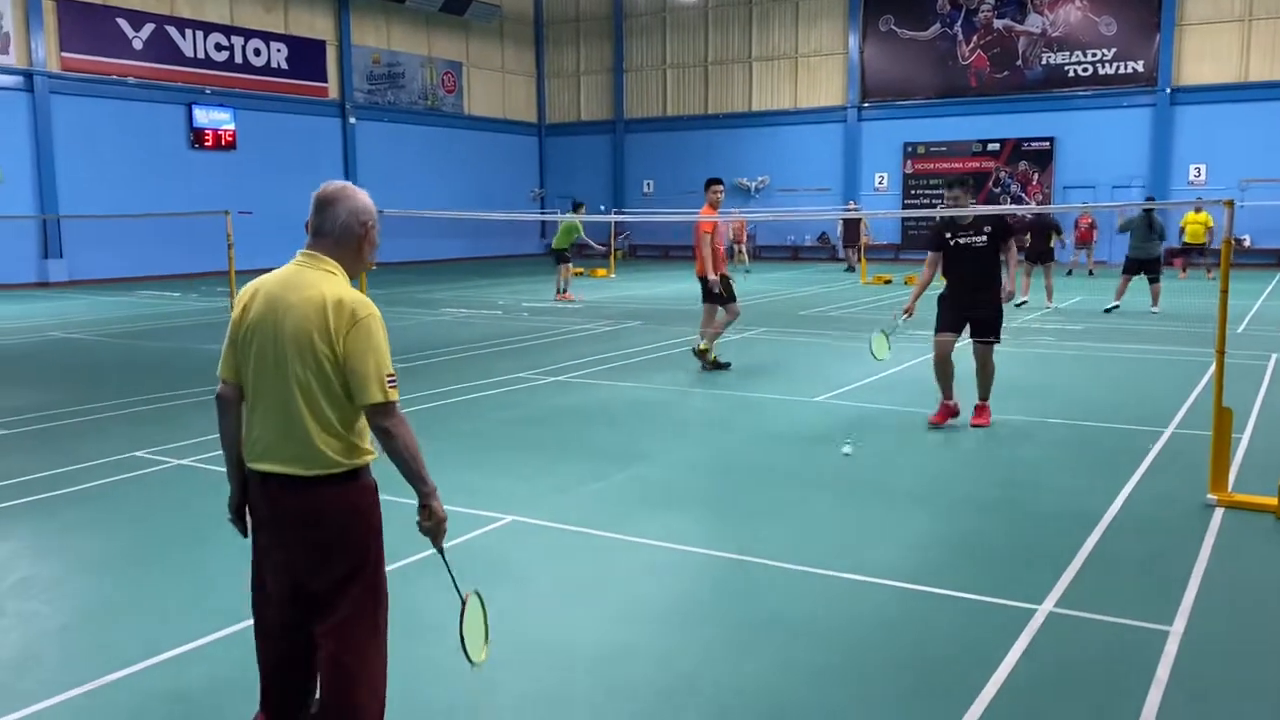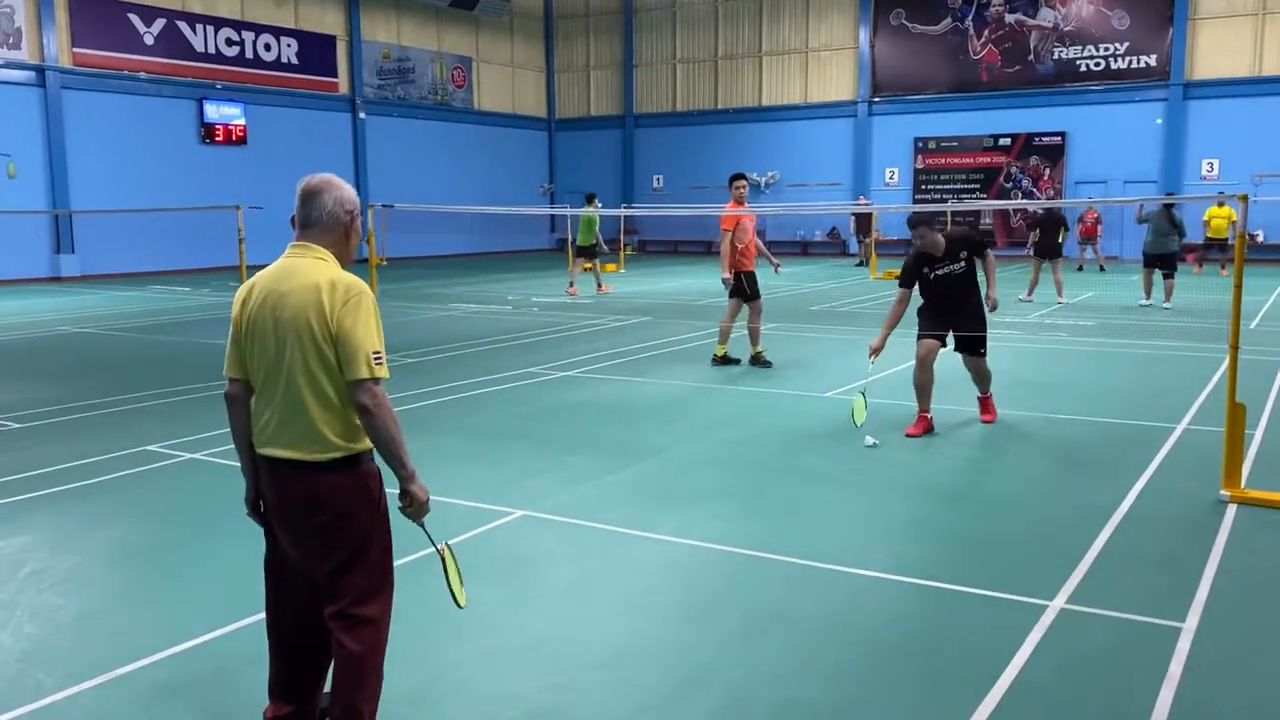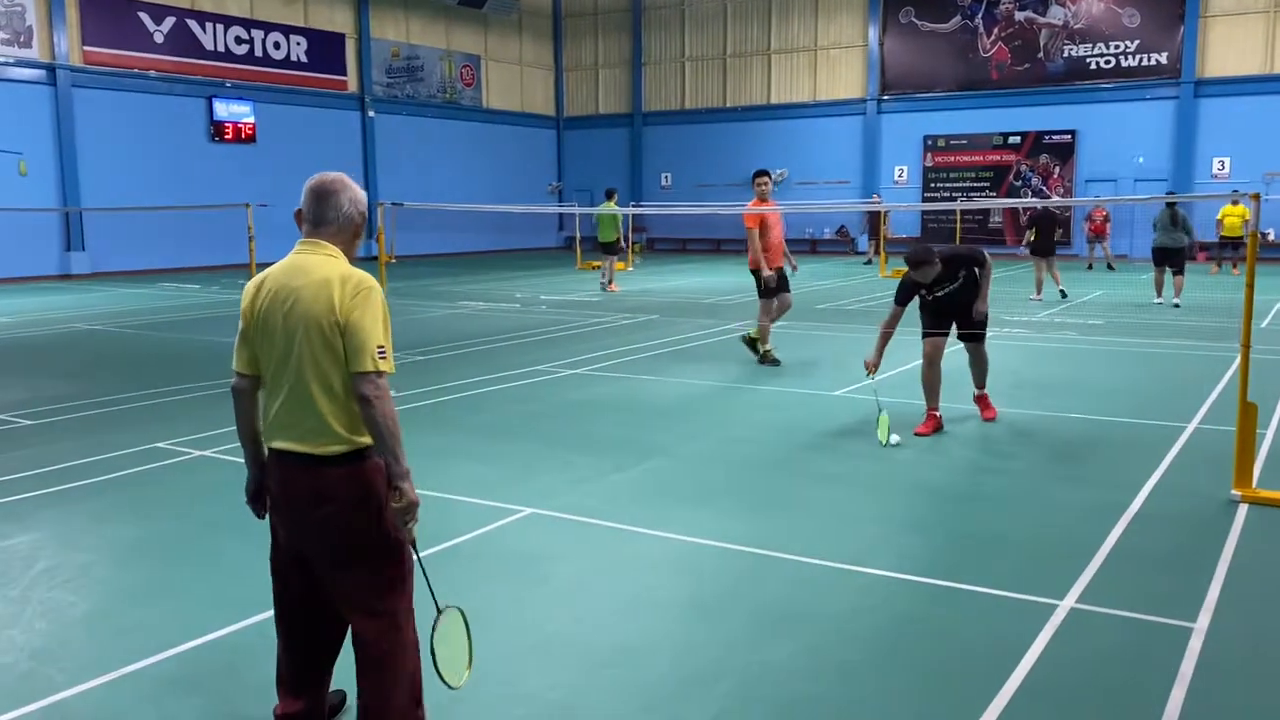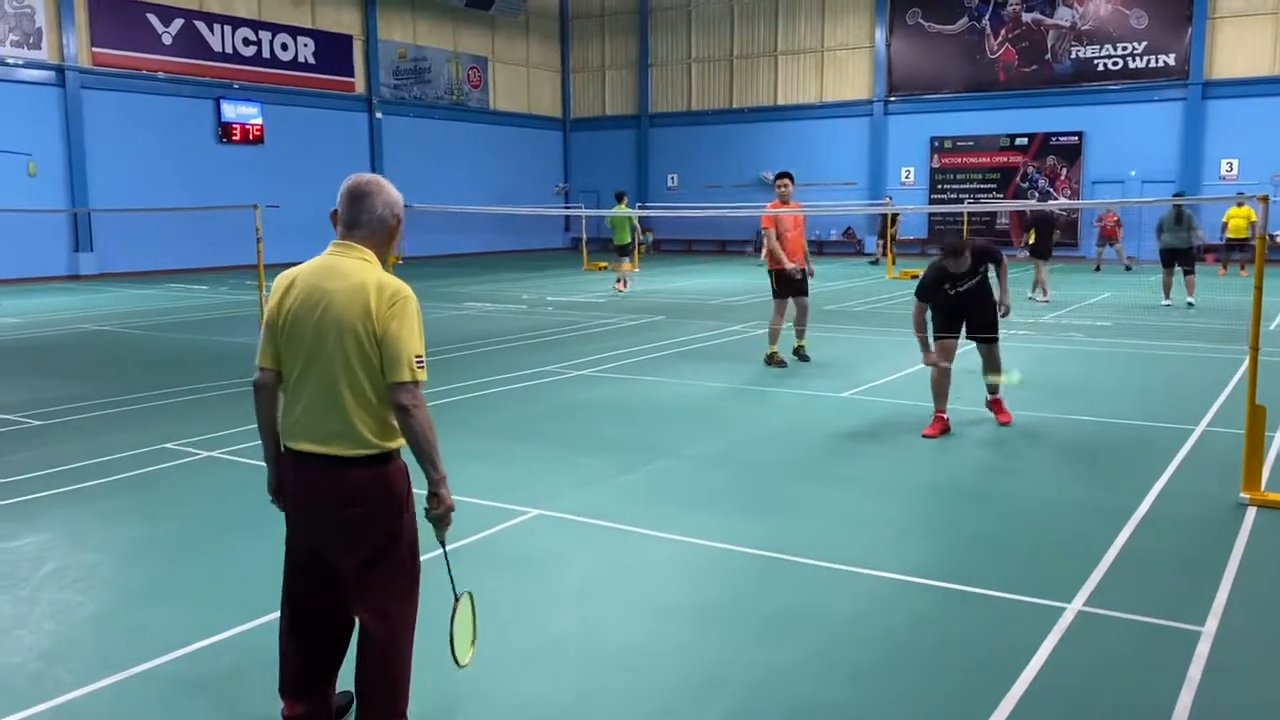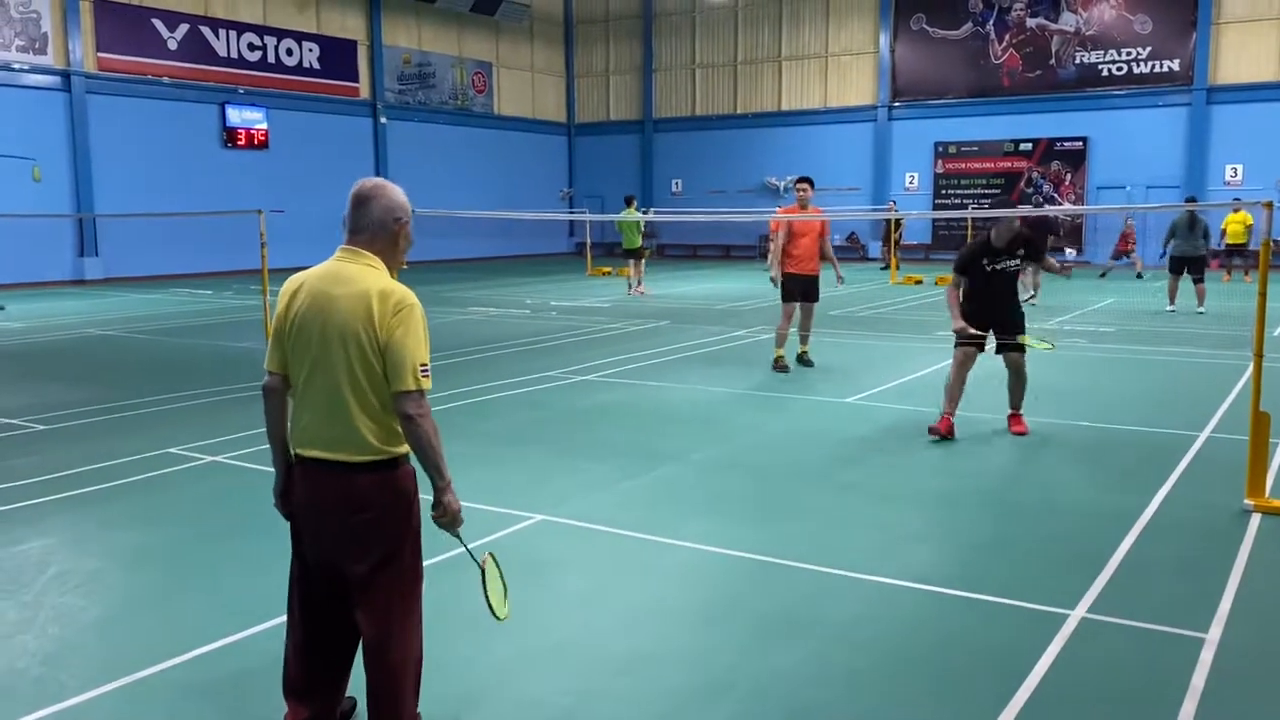
dt=0.3s
person 1, frame 1
left shoulder: (254, 293)
right shoulder: (350, 307)
left elbow: (228, 399)
right elbow: (384, 419)
left wrist: (237, 482)
right wrist: (428, 495)
left hip: (267, 488)
right hip: (334, 493)
left knee: (279, 615)
right knee: (350, 627)
person 1, frame 2
left shoulder: (253, 289)
right shoulder: (345, 290)
left elbow: (236, 394)
right elbow: (367, 398)
left wrist: (252, 475)
right wrist: (408, 477)
left hip: (277, 475)
right hip: (339, 476)
left knee: (293, 604)
right knee: (358, 612)
person 1, frame 3
left shoulder: (261, 285)
right shoulder: (356, 286)
left elbow: (243, 388)
right elbow: (370, 391)
left wrist: (255, 467)
right wrist: (401, 477)
left hip: (284, 469)
right hip: (347, 471)
left knee: (301, 600)
right knee: (380, 603)
person 1, frame 4
left shoulder: (288, 283)
right shoulder: (390, 293)
left elbow: (265, 384)
right elbow: (406, 401)
left wrist: (275, 463)
right wrist: (438, 482)
left hip: (301, 471)
right hip: (368, 475)
left knee: (309, 601)
right knee: (386, 610)
person 1, frame 5
left shoulder: (296, 287)
right shoulder: (394, 299)
left elbow: (274, 388)
right elbow: (411, 409)
left wrist: (283, 469)
right wrist: (444, 488)
left hip: (310, 477)
right hip: (375, 482)
left knee: (315, 605)
right knee: (389, 615)
person 2, frame 1
left shoulder: (994, 221)
right shoulder: (942, 228)
left elbow: (1010, 249)
right elbow: (930, 267)
left wrist: (1011, 278)
right wrist: (913, 300)
left hip: (987, 299)
right hip: (953, 297)
left knee: (983, 355)
right knee: (941, 350)
left ankle: (982, 406)
right ankle: (948, 404)
person 2, frame 2
left shoulder: (965, 240)
right shoulder: (915, 261)
left elbow: (987, 256)
right elbow: (902, 301)
left wrist: (992, 289)
right wrist: (883, 337)
left hip: (970, 308)
right hip: (934, 310)
left knee: (976, 365)
right knee: (923, 356)
left ankle: (985, 398)
right ankle: (924, 417)
person 2, frame 3
left shoulder: (960, 256)
right shoulder: (909, 282)
left elbow: (986, 262)
right elbow: (893, 318)
left wrist: (983, 299)
right wrist: (877, 355)
left hip: (970, 304)
right hip: (935, 310)
left knee: (977, 350)
right knee: (931, 354)
left ankle: (981, 395)
right ankle: (933, 415)
person 2, frame 4
left shoulder: (982, 250)
right shoulder: (933, 275)
left elbow: (1002, 262)
right elbow: (919, 313)
left wrist: (1004, 294)
right wrist: (926, 351)
left hip: (981, 303)
right hip: (947, 310)
left knee: (990, 353)
right knee: (943, 356)
left ankle: (994, 399)
right ankle: (940, 417)
person 2, frame 5
left shoulder: (1025, 240)
right shoulder: (974, 250)
left elbow: (1043, 261)
right elbow: (954, 286)
left wrist: (1059, 268)
right wrist: (956, 318)
left hip: (1008, 311)
right hip: (974, 312)
left knee: (1016, 364)
right knee: (961, 361)
left ankle: (1015, 415)
right ankle: (947, 419)
person 3, frame 1
left shoulder: (714, 215)
right shoulder: (706, 215)
right elbow: (704, 246)
left wrist: (719, 271)
right wrist: (711, 272)
left hip: (715, 271)
right hip: (712, 273)
left knee: (710, 314)
right knee: (733, 311)
left ankle: (708, 357)
right ankle: (703, 347)
person 3, frame 2
left shoulder: (748, 211)
right shoulder: (731, 211)
right elbow: (725, 243)
left wrist: (770, 258)
right wrist: (725, 270)
left hip: (745, 267)
right hip: (740, 269)
left knee: (733, 311)
right knee: (756, 309)
left ankle: (720, 354)
right ankle: (756, 354)
person 3, frame 3
left shoulder: (774, 206)
right shoulder: (753, 209)
right elbow: (754, 241)
left wrist: (789, 258)
right wrist: (764, 268)
left hip: (778, 265)
right hip: (763, 267)
left knee: (785, 303)
right knee: (767, 307)
left ankle: (754, 336)
right ankle: (764, 351)
person 3, frame 4
left shoulder: (799, 209)
right shoulder: (771, 210)
right elbow: (771, 240)
left wrist: (809, 263)
right wrist: (785, 262)
left hip: (798, 267)
right hip: (780, 267)
left knee: (803, 306)
right knee: (780, 309)
left ankle: (799, 346)
right ankle: (771, 353)
person 3, frame 5
left shoulder: (819, 215)
right shoulder: (785, 214)
left elbow: (826, 245)
right elbow: (779, 243)
left wrist: (837, 269)
right wrist: (774, 269)
left hip: (812, 272)
right hip: (790, 271)
left knee: (808, 312)
right knee: (788, 313)
left ankle: (803, 352)
right ankle: (779, 356)
